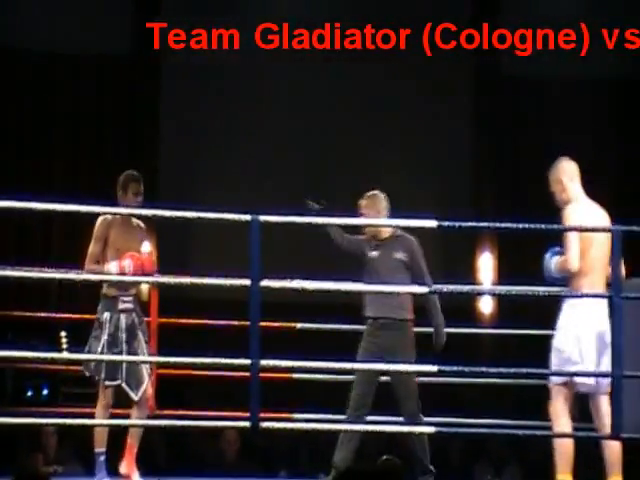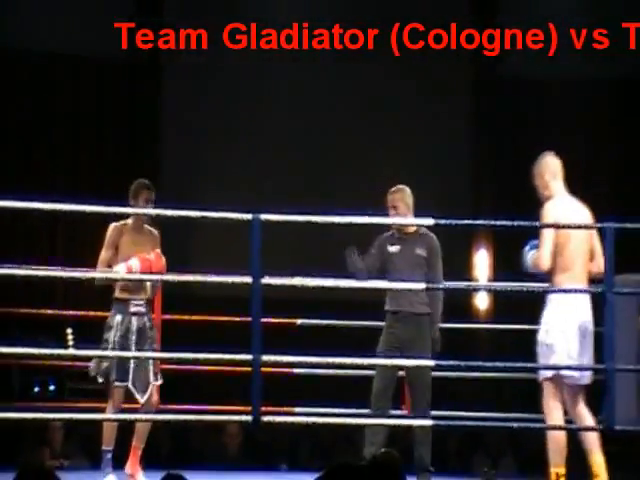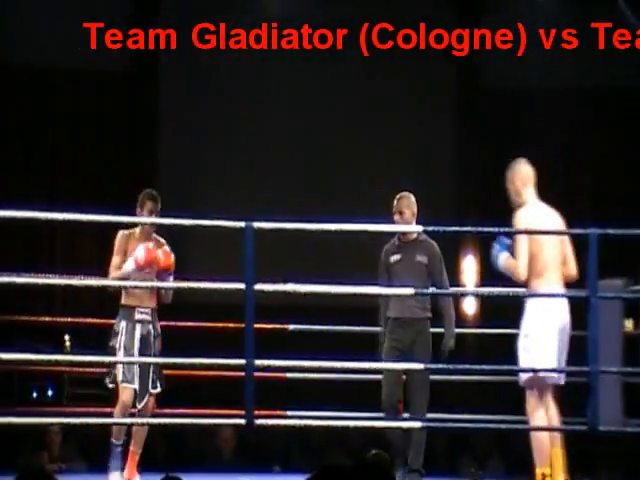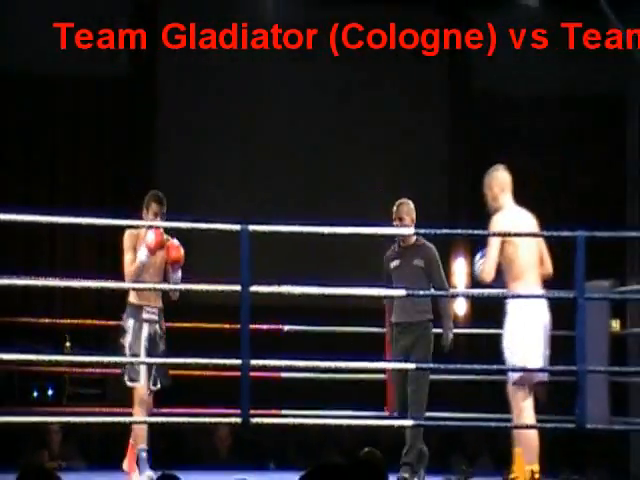
dt=0.2s
person 1, frame 1
left shoulder: (572, 211)
right shoulder: (602, 214)
left elbow: (572, 264)
right elbow: (618, 271)
left wrist: (554, 265)
left hip: (578, 309)
right hip: (601, 310)
left knee: (559, 407)
right knee: (602, 409)
person 1, frame 2
left shoulder: (551, 208)
right shoulder: (584, 211)
left elbow: (543, 263)
right elbow: (598, 267)
left wrist: (529, 258)
left hip: (561, 303)
right hip: (583, 304)
left knee: (552, 400)
right knee: (575, 399)
person 1, frame 3
left shoulder: (524, 215)
right shoulder: (555, 216)
left elbow: (520, 273)
right elbow: (572, 271)
left wrist: (502, 259)
left hip: (539, 307)
right hip: (560, 306)
left knee: (535, 402)
right knee: (546, 397)
person 1, frame 4
left shoulder: (500, 220)
right shoulder: (530, 219)
left elbow: (487, 276)
right elbow: (547, 269)
left wrist: (478, 263)
left hip: (521, 309)
right hip: (539, 306)
left knee: (522, 401)
right knee: (518, 395)
person 2, frame 1
left shoulder: (141, 229)
right shoulder: (105, 224)
right elbow: (88, 268)
left wrist: (146, 271)
right wrist: (115, 267)
left hip: (133, 310)
right hip: (110, 309)
left knee: (146, 393)
right knee: (106, 397)
person 2, frame 2
left shoulder: (154, 236)
right shoulder: (116, 230)
right elbow: (100, 273)
left wrist: (158, 274)
right wrist: (124, 269)
left hip: (145, 314)
right hip: (122, 312)
left knee: (151, 397)
right knee: (117, 397)
person 2, frame 3
left shoulder: (161, 243)
right shoulder: (124, 237)
right elbow: (112, 280)
left wrist: (167, 274)
right wrist: (132, 264)
left hip: (151, 320)
right hip: (128, 317)
left knee: (147, 404)
right knee: (126, 398)
person 2, frame 4
left shoulder: (168, 242)
right shoulder: (132, 236)
left elbow: (174, 293)
right elbow: (130, 278)
left wrist: (176, 267)
right wrist: (146, 252)
left hip: (157, 318)
right hip: (136, 316)
left knee: (147, 398)
right knee: (142, 395)
person 3, frame 1
left shoulder: (408, 245)
right shoulder: (364, 244)
left elbow: (426, 287)
right elbow: (342, 241)
left wrist: (439, 325)
left hip: (401, 332)
right hip: (373, 331)
left knee: (411, 407)
right knee: (357, 403)
person 3, frame 2
left shoulder: (428, 241)
right shoulder: (385, 240)
left elbow: (437, 286)
right elbow: (367, 272)
left wrist: (436, 327)
right wrist: (355, 263)
left hip: (419, 324)
right hip: (393, 323)
left knee: (421, 400)
right knee: (381, 393)
person 3, frame 3
left shoulder: (429, 248)
right shoulder: (388, 250)
left elbow: (443, 289)
left wrist: (450, 328)
right wrist: (383, 332)
left hip: (419, 328)
right hip: (394, 329)
left knee: (418, 403)
right knee: (389, 399)
person 3, frame 4
left shoulder: (427, 251)
right shoulder: (390, 256)
left elbow: (443, 291)
left wrist: (448, 328)
right wrist: (390, 337)
left hip: (421, 330)
right hip: (399, 332)
left knee: (417, 401)
right knee: (402, 402)
right ankle: (419, 456)
